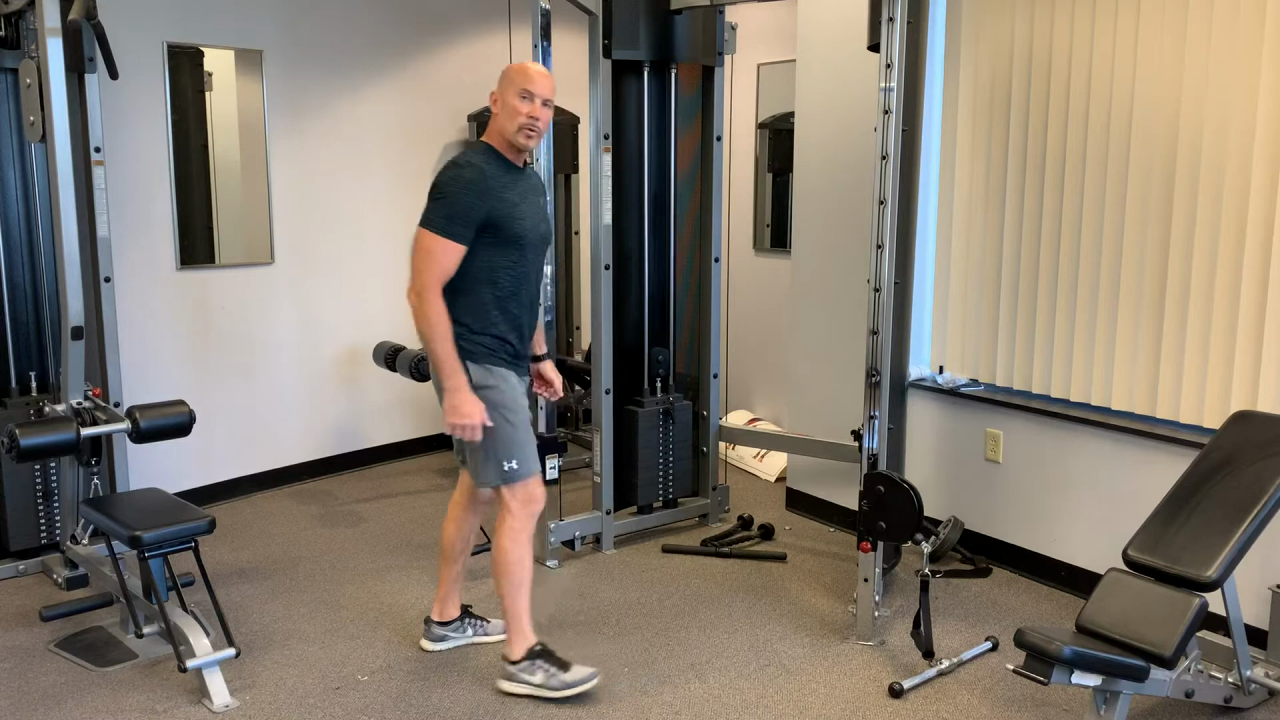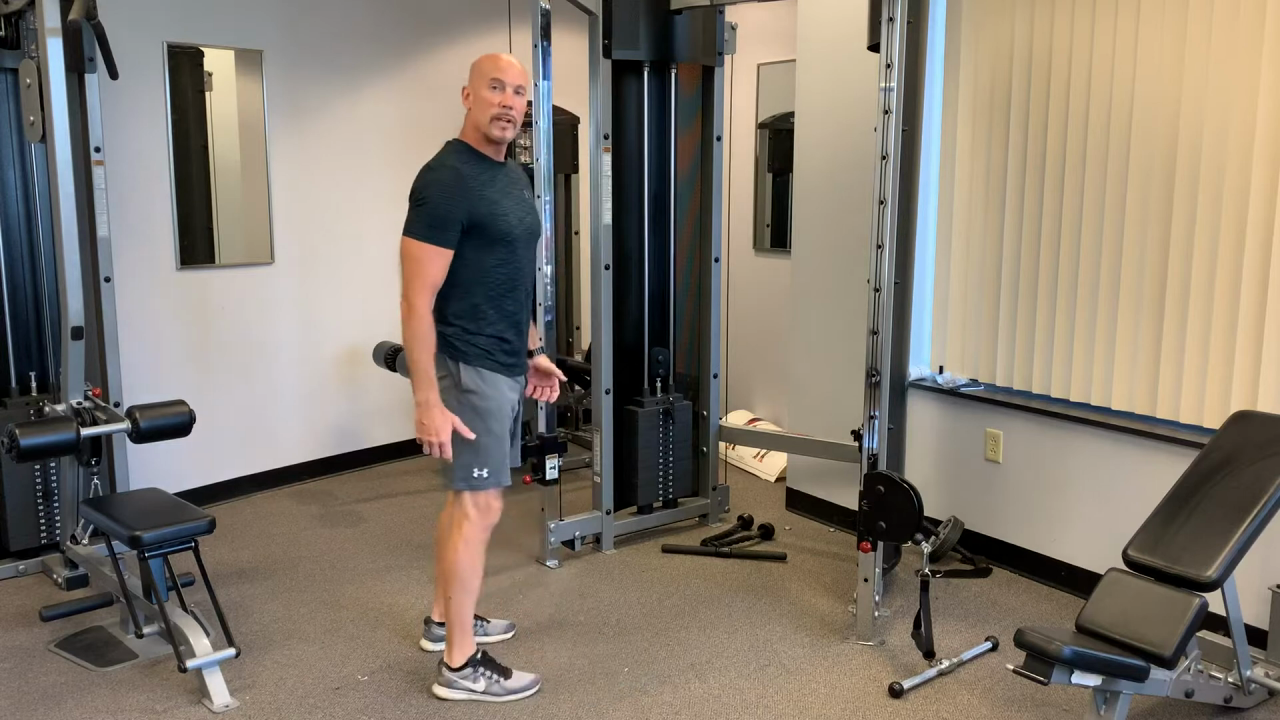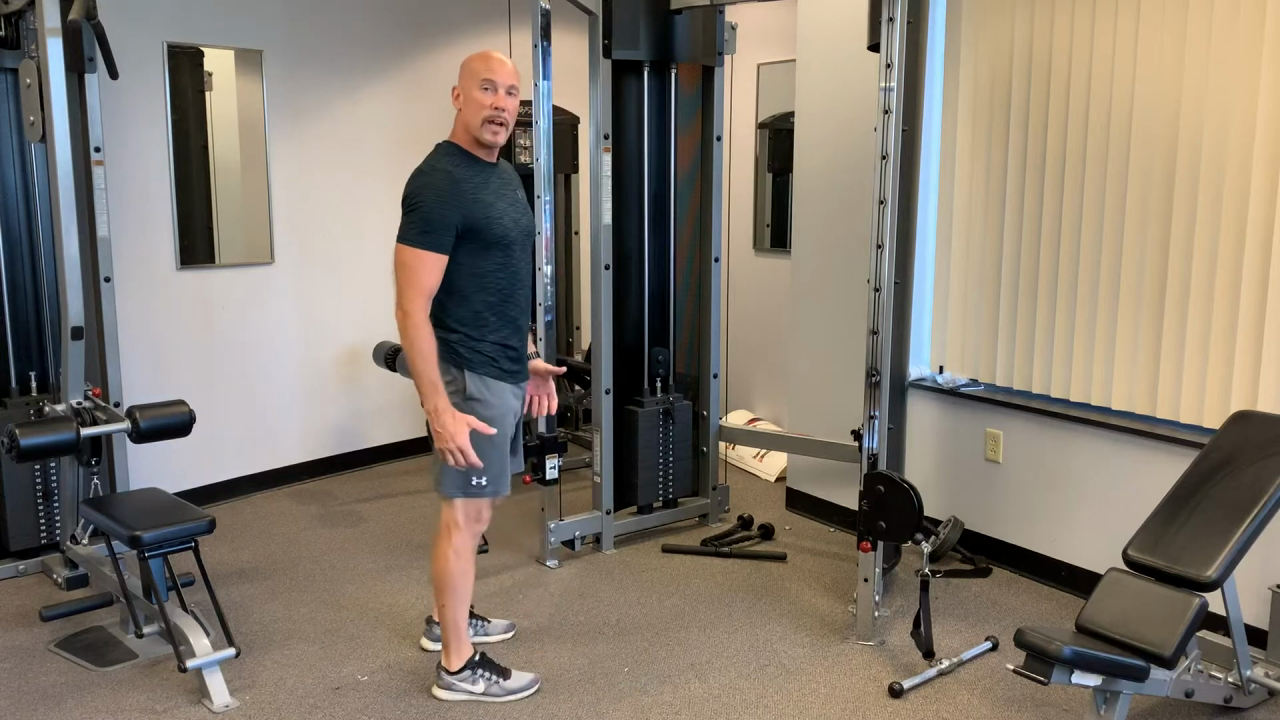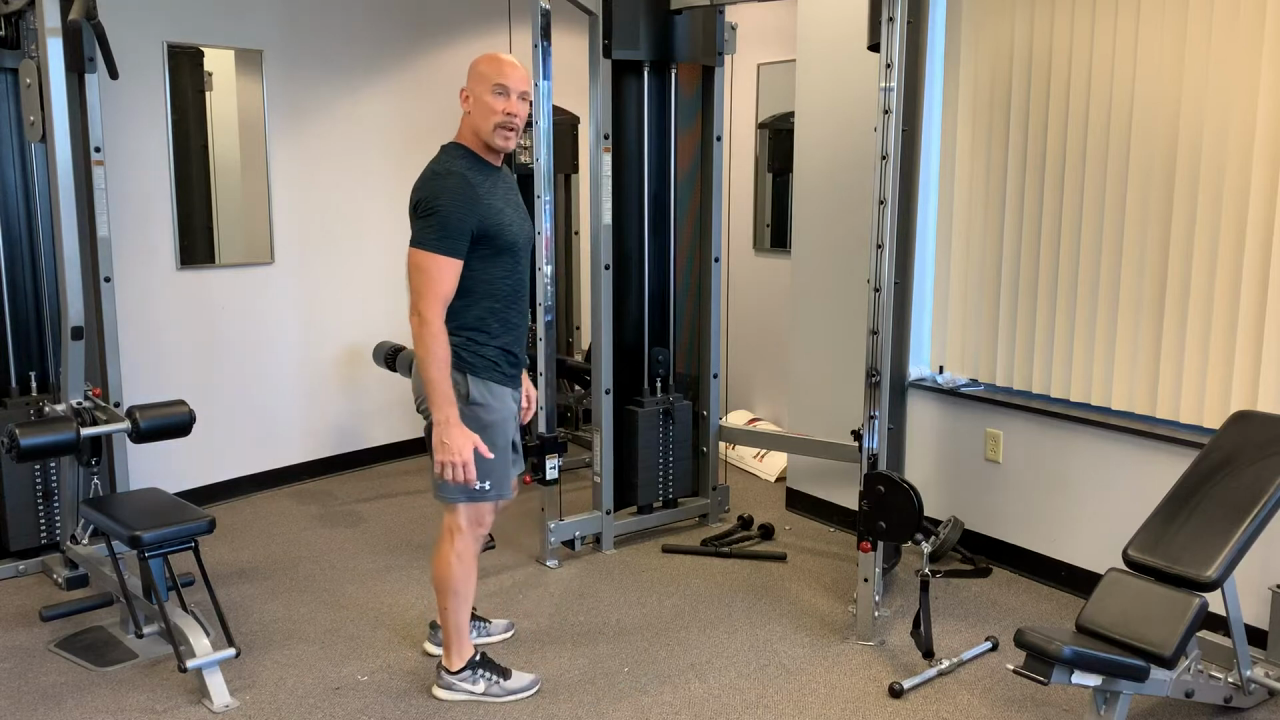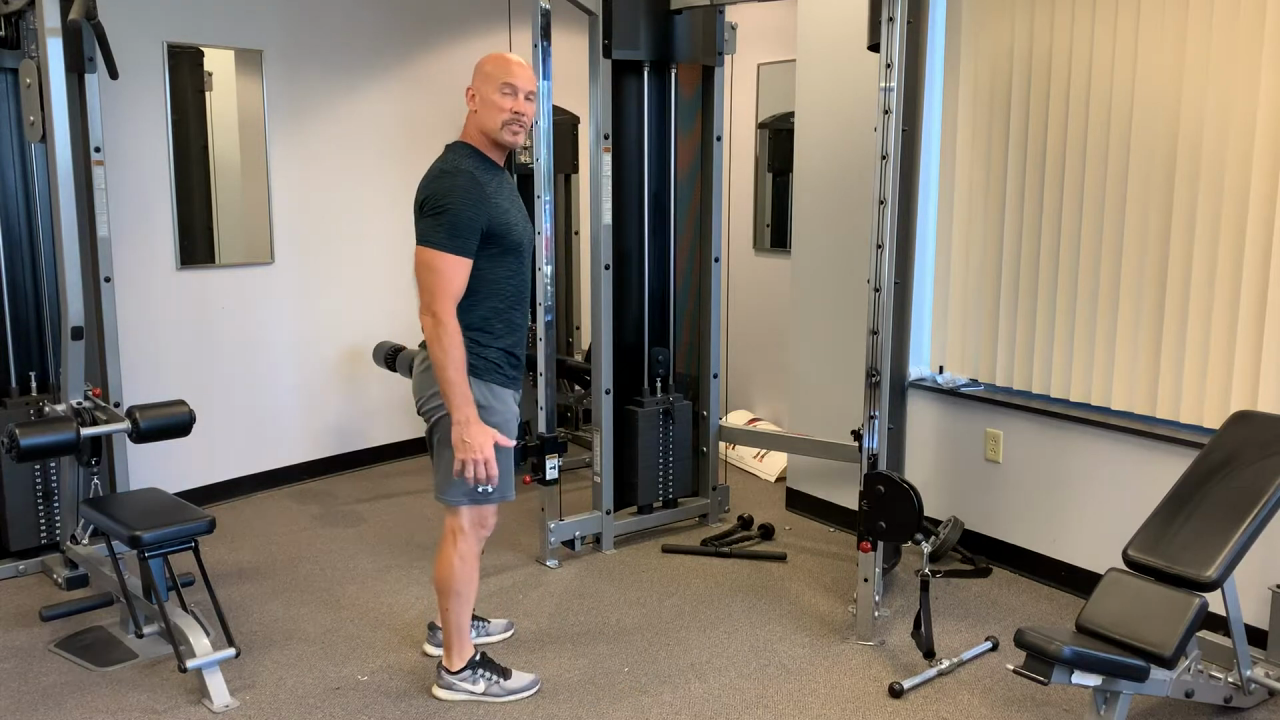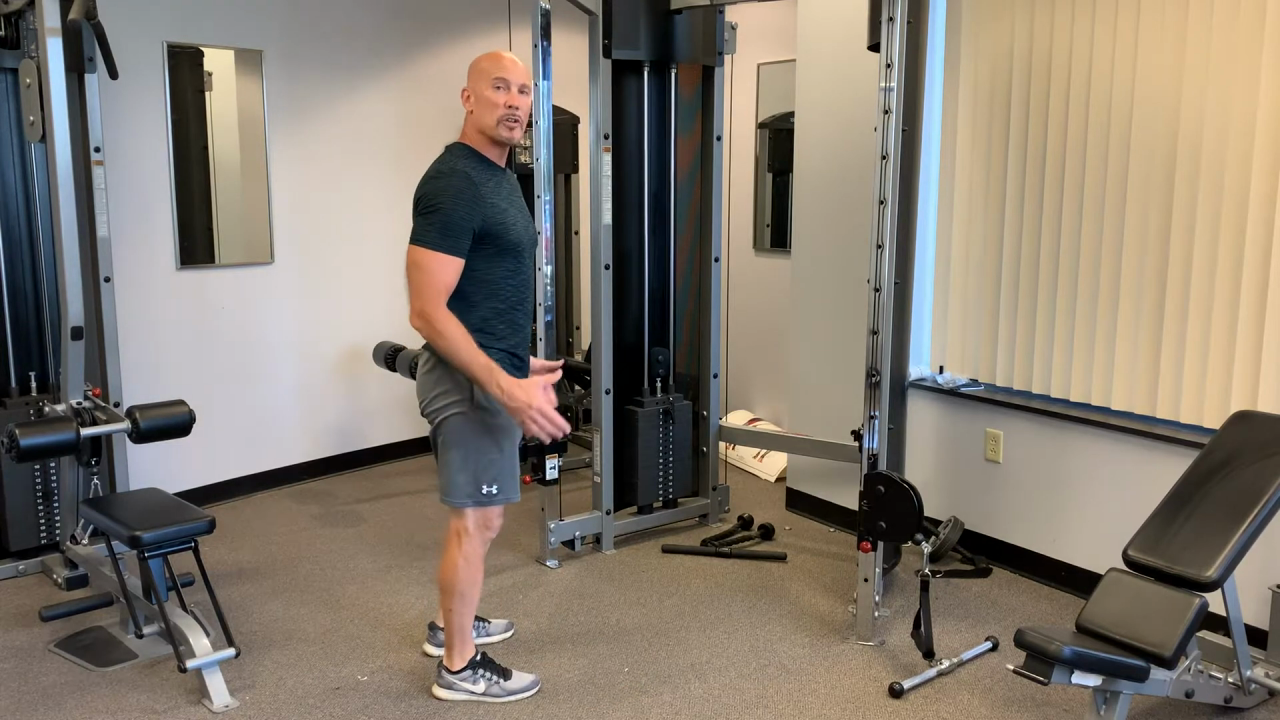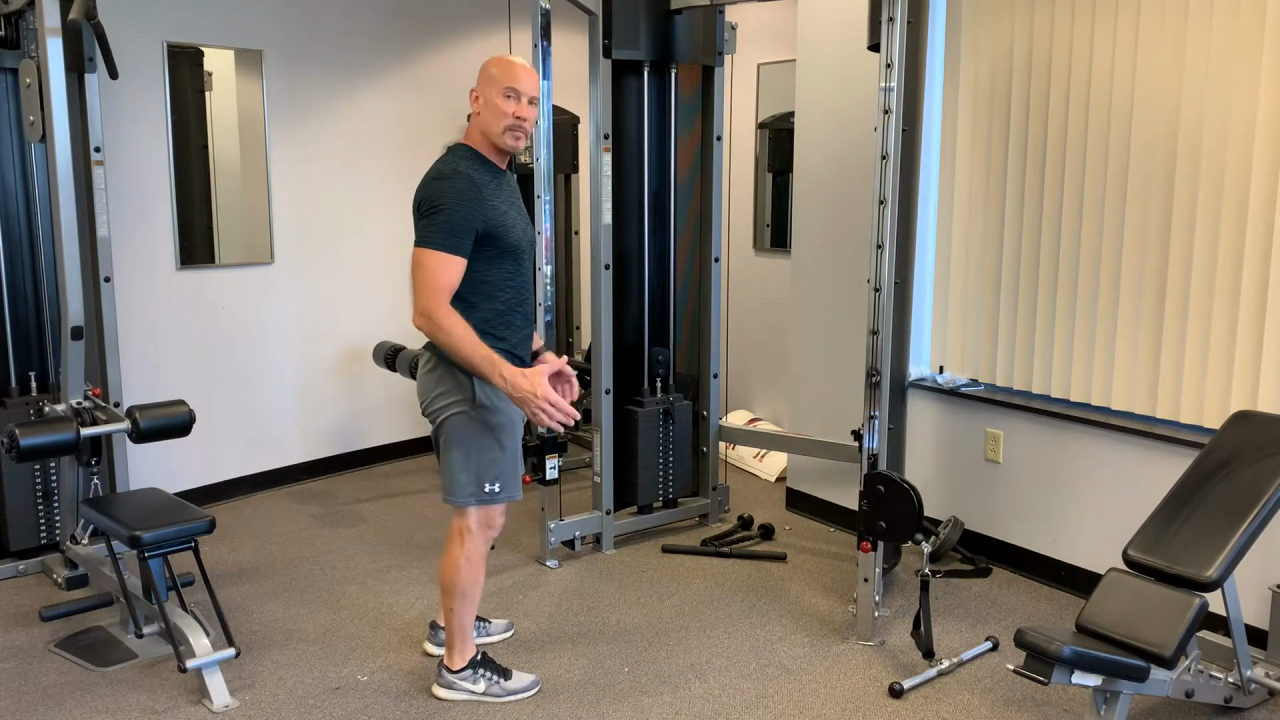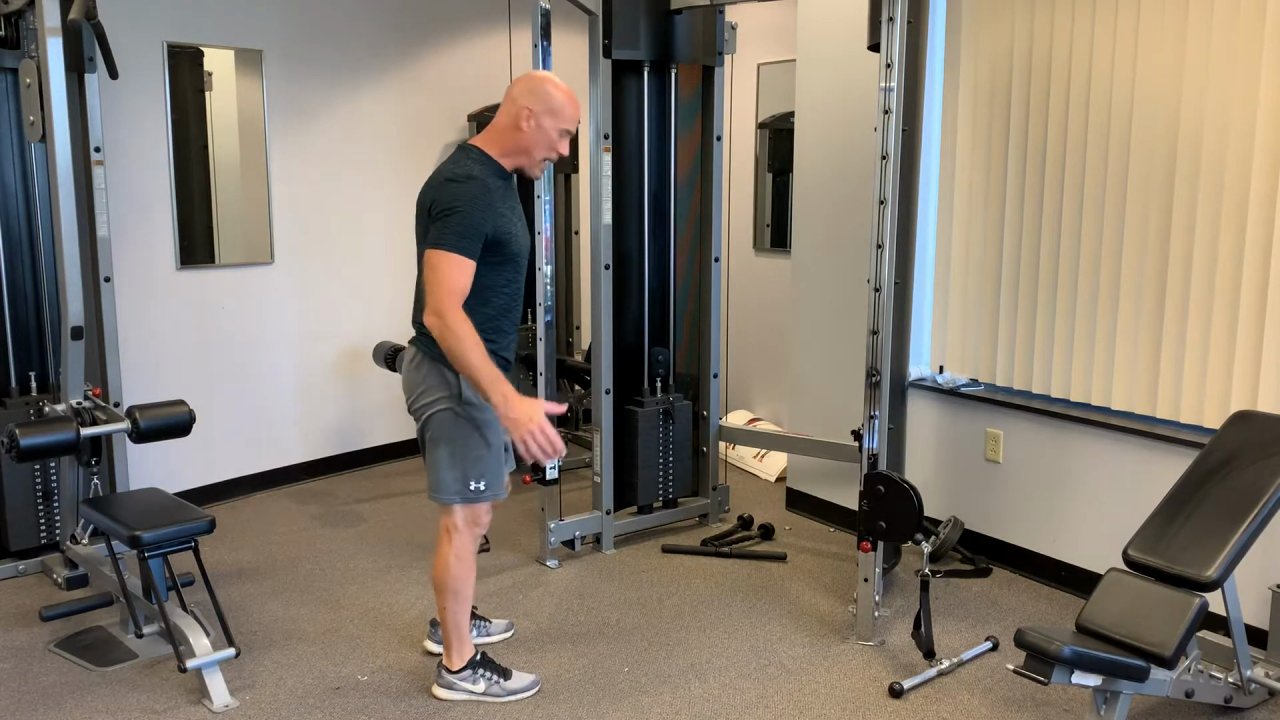
dt=0.3s
person 1, frame 1
left shoulder: (528, 182)
right shoulder: (467, 180)
right elbow: (425, 290)
left wrist: (538, 355)
right wrist: (456, 388)
left hip: (505, 361)
right hip: (476, 366)
left knee: (478, 487)
right knee: (525, 498)
left ankle: (445, 617)
right ankle: (522, 653)
person 1, frame 2
left shoulder: (513, 177)
right shoulder: (446, 180)
right elbow: (418, 301)
left wrist: (533, 351)
right wrist: (428, 401)
left hip: (501, 364)
right hip: (470, 369)
left knee: (467, 494)
right knee: (480, 508)
left ankle: (444, 618)
right ankle: (460, 663)
person 1, frame 3
left shoulder: (505, 177)
right shoulder: (439, 184)
right elbow: (413, 309)
left wrist: (529, 357)
right wrist: (439, 408)
left hip: (502, 372)
right hip: (468, 376)
left knee: (482, 499)
right knee: (467, 513)
left ankle: (448, 618)
right ankle: (458, 666)
person 1, frame 4
left shoulder: (499, 178)
right shoulder: (450, 186)
right elbow: (427, 316)
left wrist: (519, 373)
right wrist: (446, 421)
left hip: (496, 375)
right hip: (469, 379)
left knee: (495, 495)
right knee: (468, 517)
left ankle: (451, 621)
right ankle: (459, 666)
person 1, frame 5
left shoulder: (493, 176)
right shoulder: (457, 184)
right elbow: (438, 314)
right wrist: (467, 418)
left hip: (491, 376)
right hip: (470, 380)
left knee: (477, 509)
right knee: (471, 518)
left ankle: (450, 622)
right ankle: (459, 667)
person 1, frame 6
left shoulder: (498, 176)
right shoulder: (454, 184)
right elbow: (428, 311)
left wrist: (523, 363)
right wrist: (507, 387)
left hip: (494, 373)
right hip: (472, 381)
left knee: (476, 512)
right knee: (477, 519)
left ankle: (451, 623)
right ankle: (460, 666)
person 1, frame 7
left shoulder: (497, 177)
right shoulder: (455, 186)
right elbow: (431, 311)
left wrist: (537, 354)
right wrist: (513, 380)
left hip: (493, 373)
right hip: (472, 379)
left knee: (475, 511)
right knee: (480, 519)
left ankle: (451, 623)
right ankle: (461, 666)
person 1, frame 8
left shoulder: (493, 177)
right shoulder: (466, 188)
right elbow: (442, 313)
left wrist: (503, 392)
right wrist: (508, 402)
left hip: (469, 373)
right hip: (456, 376)
left knee: (467, 510)
right knee: (467, 517)
left ankle: (451, 620)
right ankle: (459, 666)
